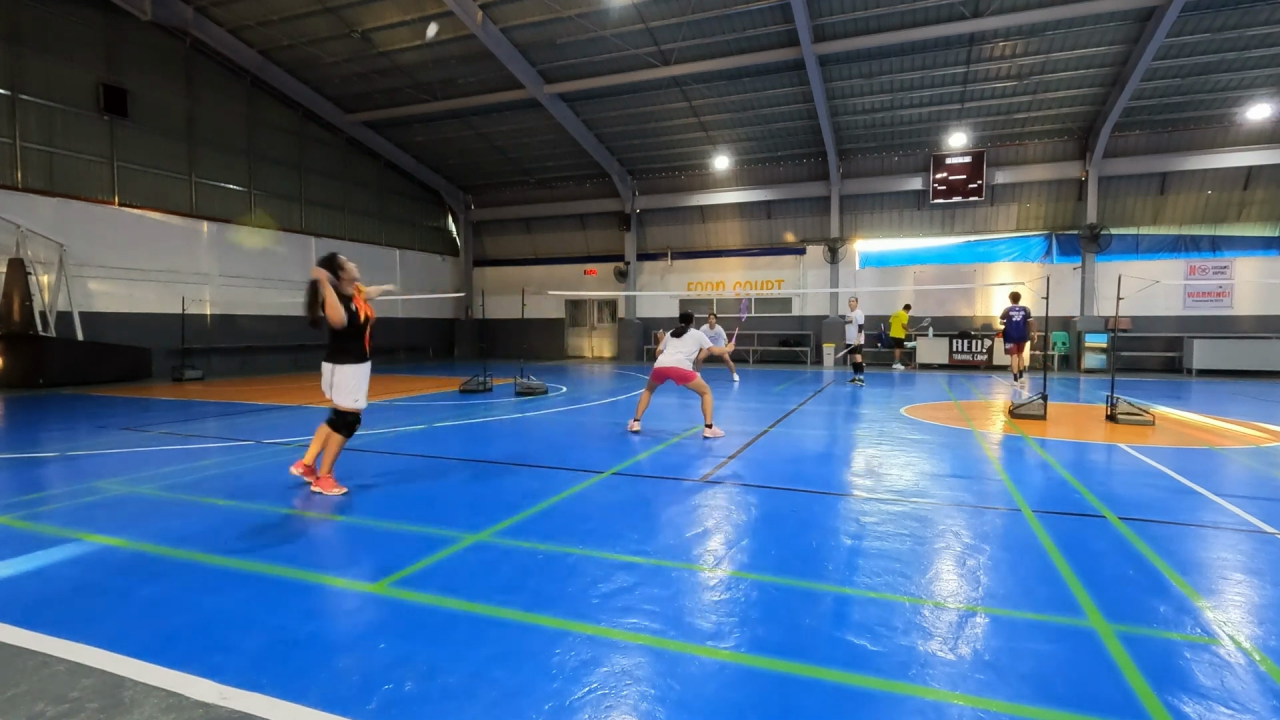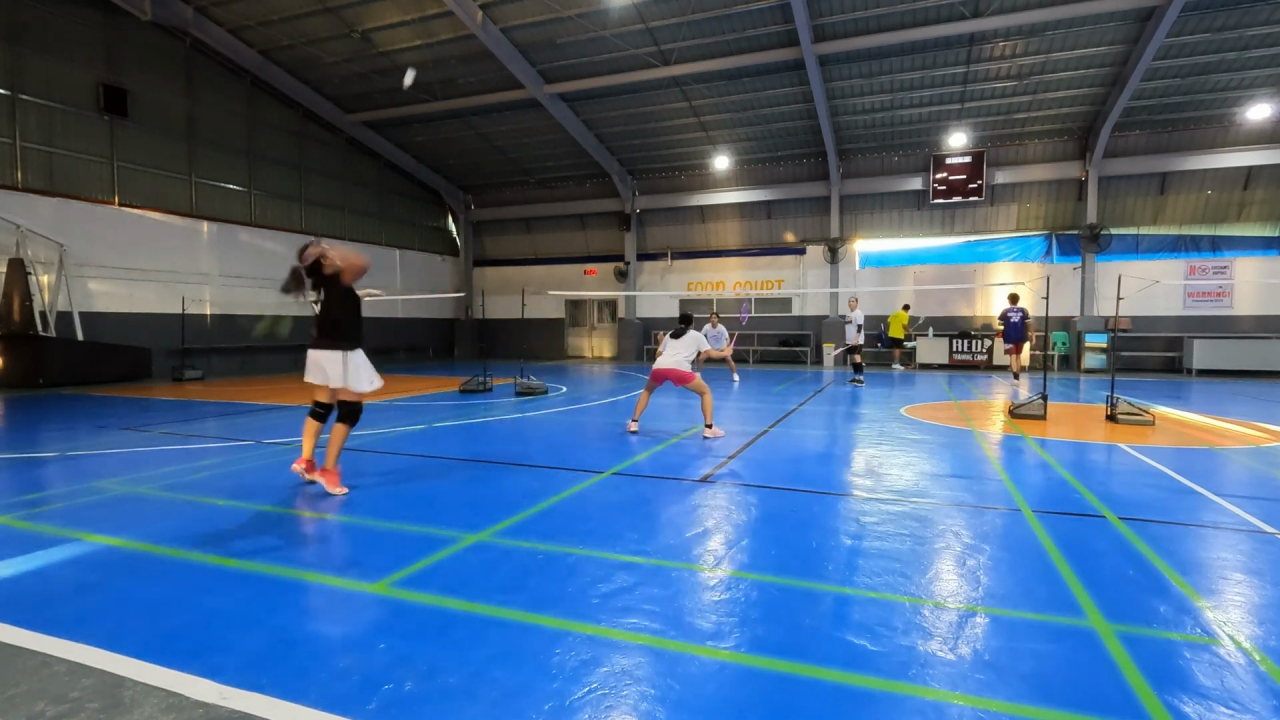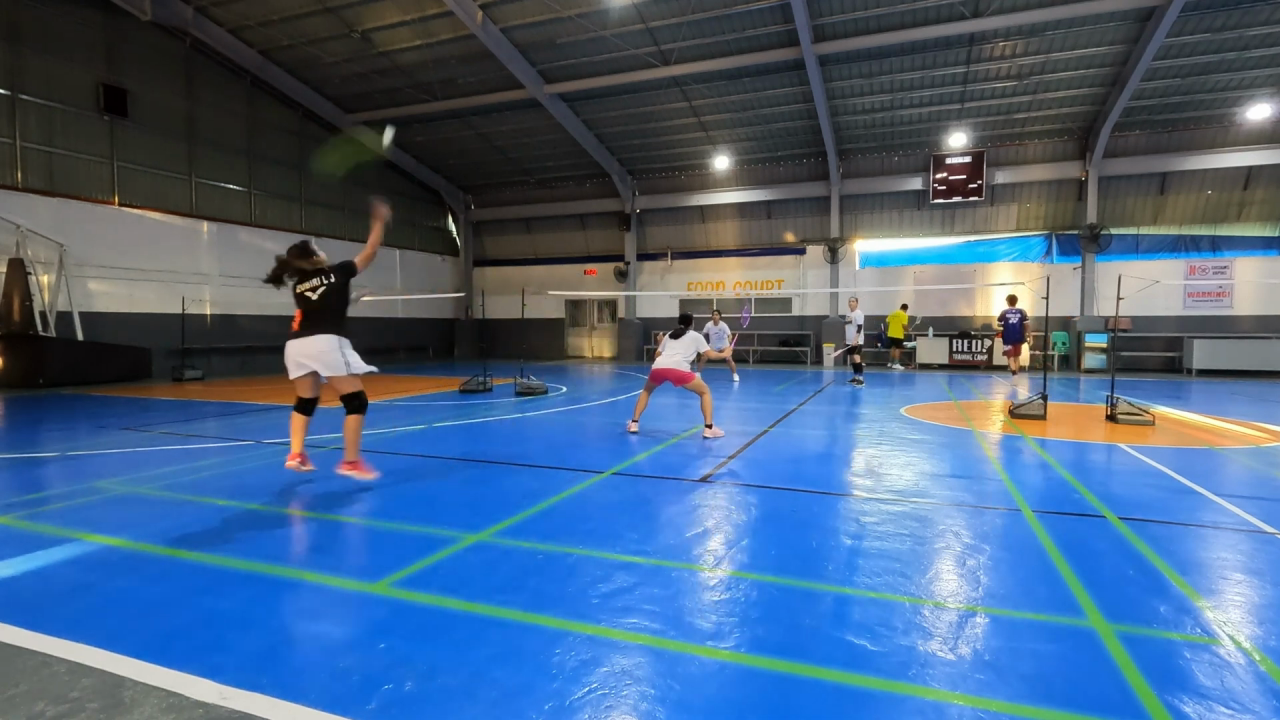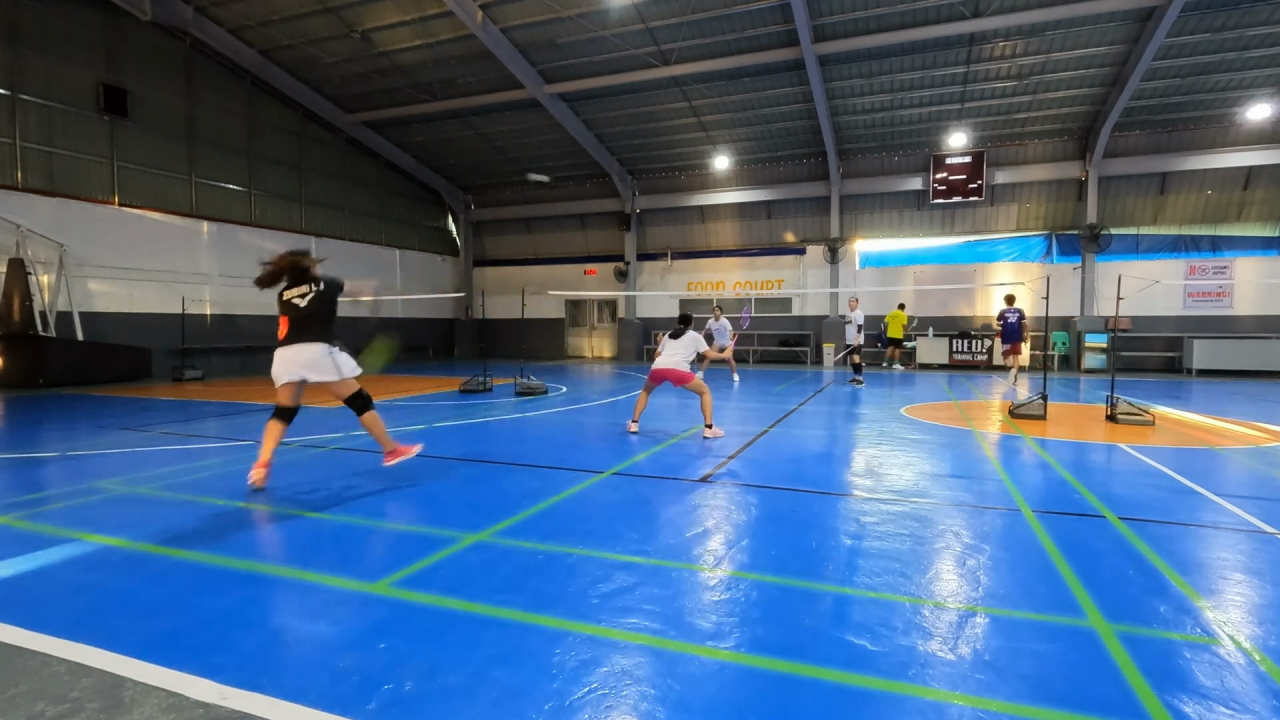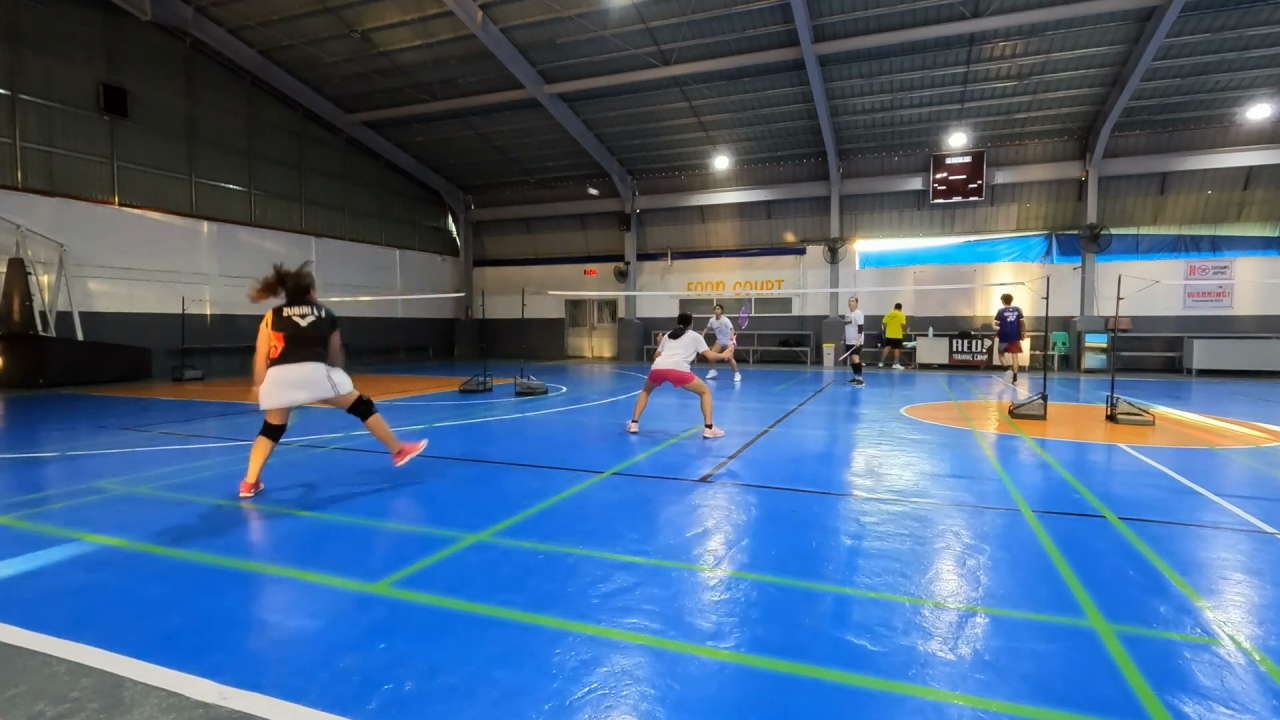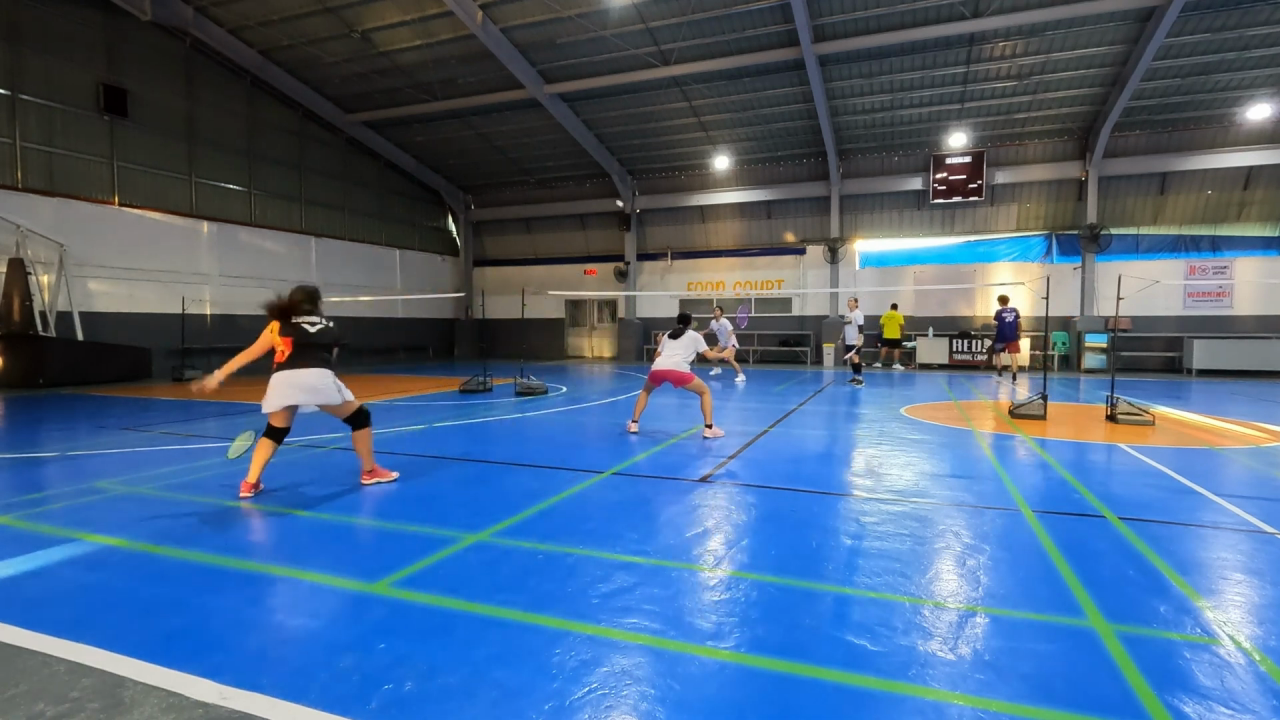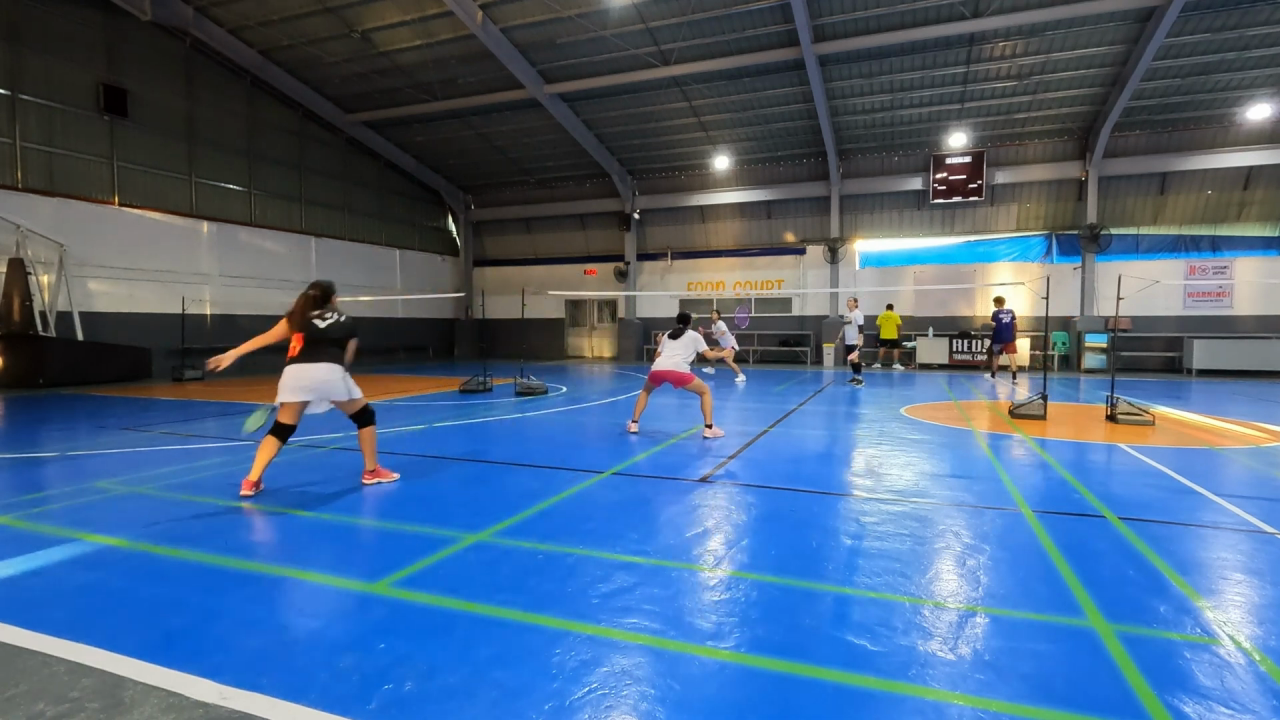
dt=0.1s
person 1, frame 1
left shoulder: (356, 290)
right shoulder: (332, 298)
left elbow: (371, 292)
right elbow: (339, 321)
left wrist: (385, 288)
right wrist: (325, 283)
left hip: (356, 365)
right hip: (341, 367)
left knee: (341, 420)
right knee: (346, 422)
left ankle: (306, 464)
right ankle: (323, 476)
person 1, frame 2
left shoulder: (328, 285)
right shoulder: (336, 283)
right elbow: (360, 265)
right wrist: (328, 252)
left hip: (320, 353)
right hip: (341, 355)
left knee: (321, 409)
right knee: (351, 412)
left ankle: (306, 461)
right ankle: (329, 470)
person 1, frame 3
left shoulder: (298, 284)
right shoulder: (336, 273)
right elbow: (369, 252)
right wrist: (379, 221)
left hip: (296, 347)
right hip: (328, 344)
left knee: (305, 403)
right knee: (356, 401)
left ankle: (297, 454)
right ankle: (352, 461)
person 1, frame 4
left shoulder: (283, 294)
right shoulder: (326, 285)
left hip: (285, 355)
right hip: (319, 353)
left knee: (284, 413)
right knee: (360, 401)
left ankle: (260, 468)
right ankle: (391, 450)
person 1, frame 5
left shoulder: (272, 316)
right shoulder: (325, 314)
left elbow: (261, 355)
right elbow: (335, 351)
left wrist: (258, 385)
right wrist: (337, 367)
left hip: (279, 375)
right hip: (314, 370)
left knee: (272, 430)
right knee: (363, 407)
left ankle: (249, 482)
right ankle: (399, 450)
person 1, frame 6
left shoulder: (281, 324)
right shoulder: (330, 326)
left elbow: (250, 353)
left wrist: (217, 376)
left hip: (284, 379)
right hip: (319, 377)
left knee: (274, 432)
right knee: (360, 417)
left ankle: (250, 483)
right ankle: (369, 471)
person 1, frame 7
left shoulder: (297, 318)
right shoulder: (347, 322)
left elbow: (265, 338)
right elbow: (347, 358)
left wrist: (232, 354)
left hip: (296, 373)
right hip: (330, 371)
left knee: (280, 429)
right knee: (365, 415)
left ankle: (252, 481)
right ankle: (372, 470)
